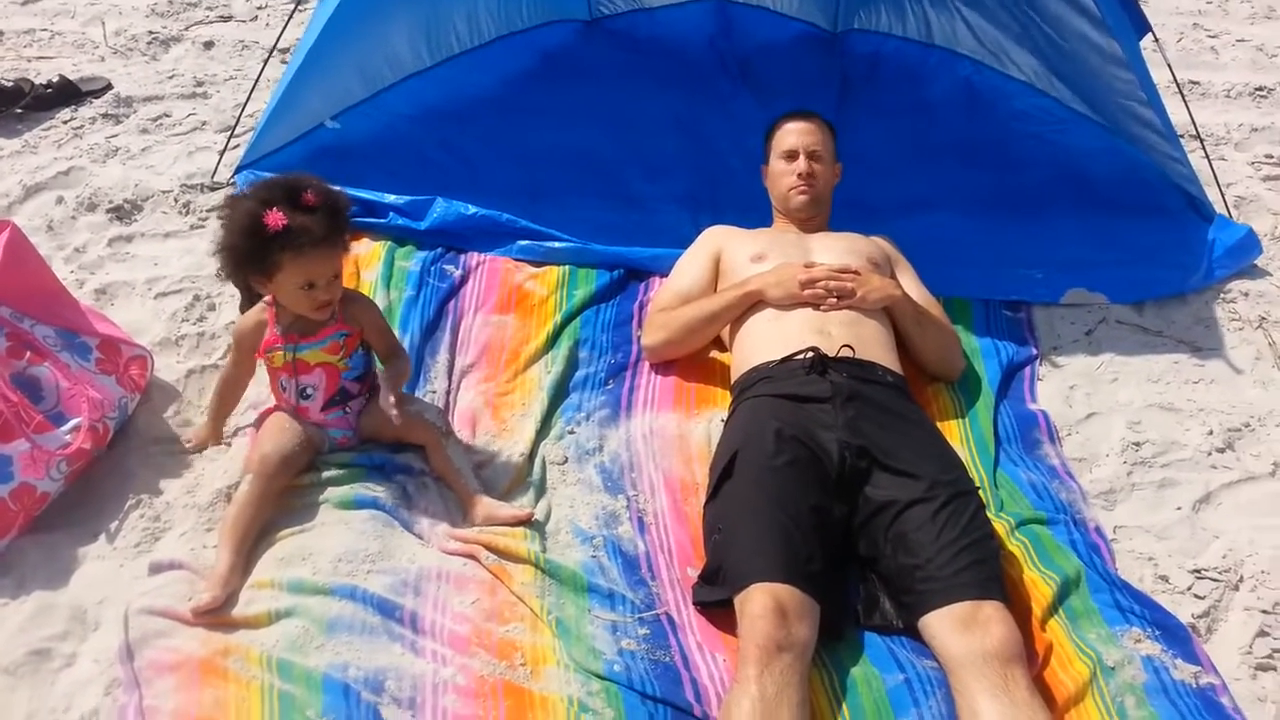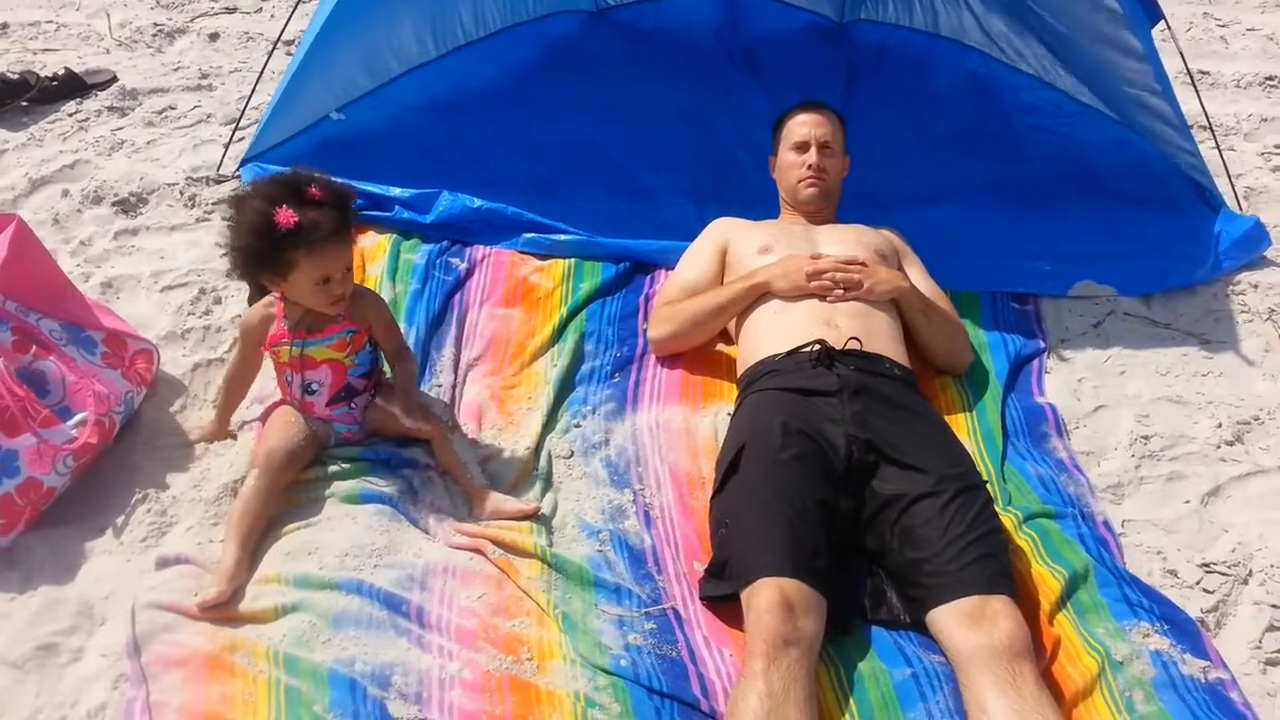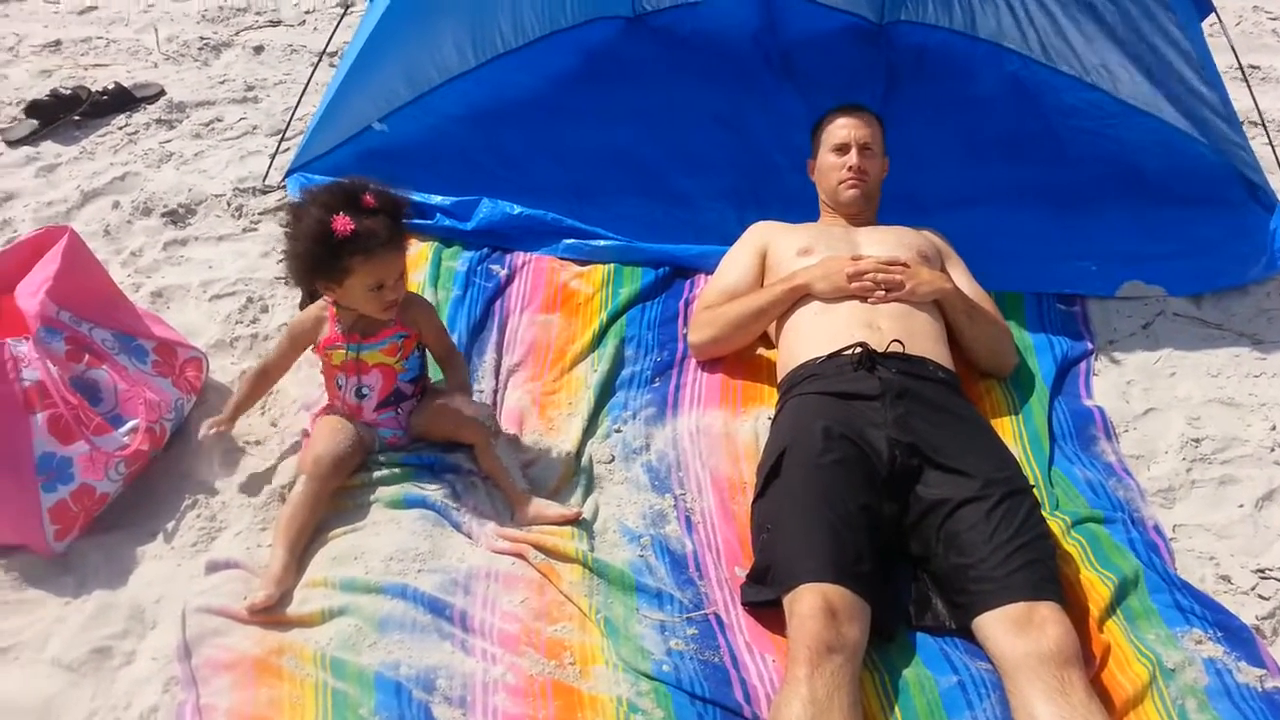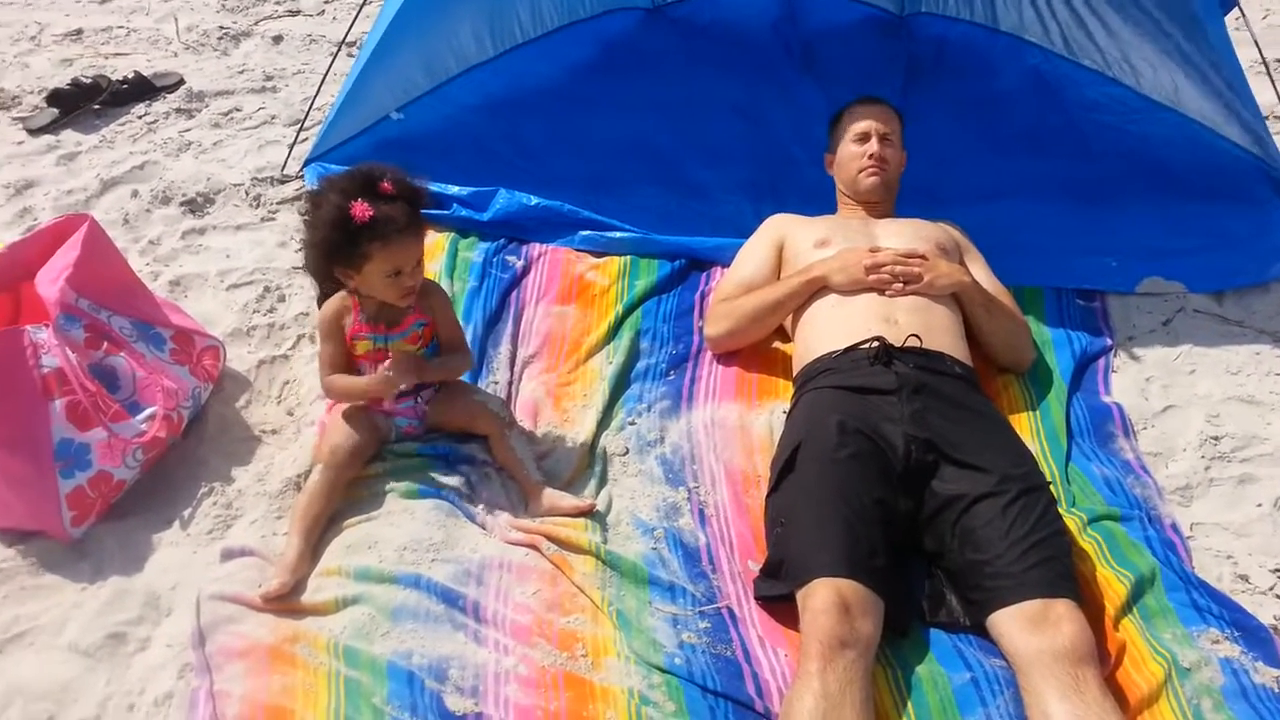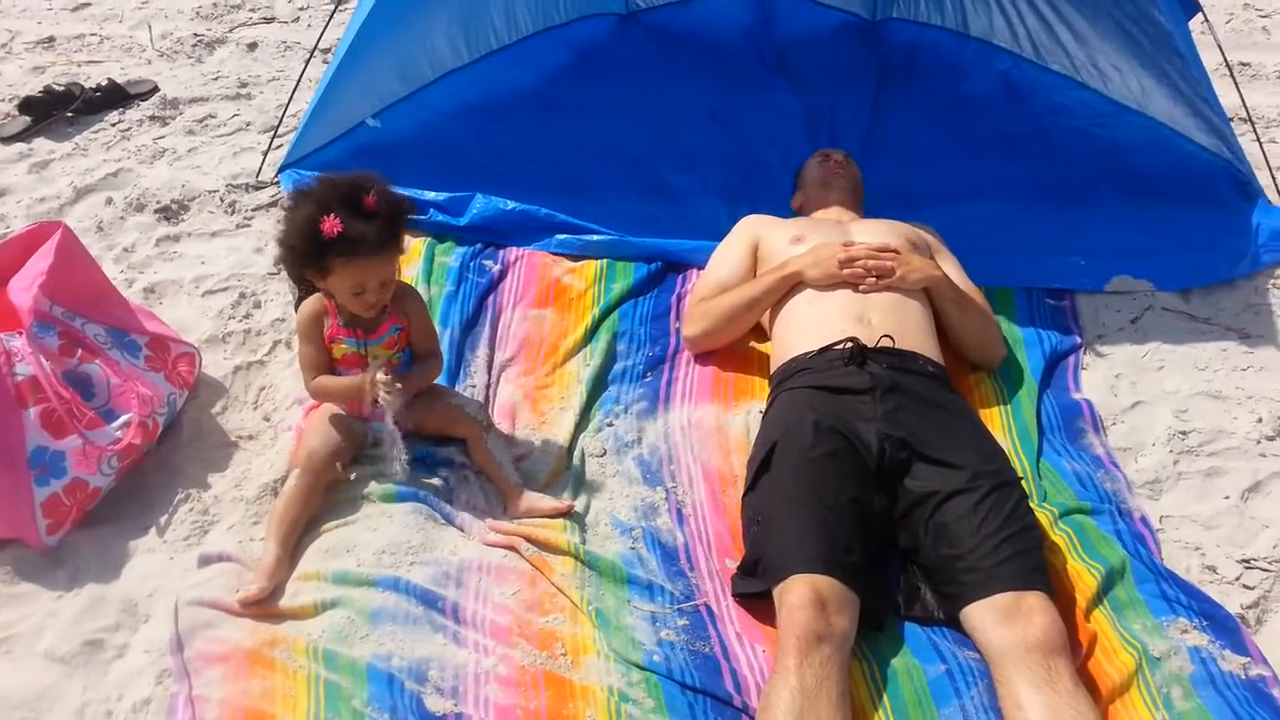
dt=0.4s
person 1, frame 1
left shoulder: (877, 248)
right shoulder: (725, 240)
left elbow: (950, 361)
right elbow: (656, 337)
left wrist: (893, 297)
right wrist: (759, 288)
left hip: (890, 413)
right hip: (777, 410)
left knee: (990, 642)
right knee: (772, 634)
person 1, frame 2
left shoulder: (885, 240)
right shoulder: (731, 231)
left elbow: (957, 353)
right elbow: (662, 330)
left wrist: (900, 288)
right wrist: (766, 280)
left hip: (897, 406)
right hip: (783, 401)
left knee: (997, 636)
right knee: (778, 627)
person 1, frame 3
left shoulder: (927, 242)
right shoulder: (771, 236)
left elbow: (1002, 357)
right elbow: (702, 334)
left wrist: (941, 290)
right wrist: (805, 283)
left hip: (939, 409)
right hip: (825, 406)
left knee: (1046, 643)
right knee: (822, 635)
person 1, frame 4
left shoulder: (945, 234)
right shoulder: (787, 227)
left elbow: (1020, 351)
right elbow: (718, 327)
left wrist: (961, 282)
right wrist: (823, 275)
left hip: (957, 404)
right hip: (840, 400)
left knee: (1061, 641)
right knee: (834, 629)
person 1, frame 5
left shoulder: (916, 236)
right shoulder: (762, 229)
left elbow: (990, 349)
right elbow: (696, 328)
left wrist: (933, 279)
right wrist: (797, 271)
left hip: (929, 401)
right hip: (816, 398)
left knee: (1033, 632)
right knee: (811, 625)
person 2, frame 1
left shoulder: (357, 309)
right shoulder: (255, 326)
left elbow: (395, 355)
right elbow: (233, 379)
left wrist: (391, 384)
right wrist: (211, 429)
left hip: (364, 407)
right hip: (300, 421)
left knee: (431, 427)
right knee: (262, 468)
left ankle: (475, 501)
right ankle: (227, 567)
person 2, frame 2
left shoulder: (365, 305)
right shoulder: (262, 320)
left elbow: (400, 354)
right elbow: (240, 372)
left wrist: (404, 398)
right wrist: (219, 423)
left hip: (370, 402)
right hip: (304, 415)
left knee: (437, 421)
right knee: (268, 462)
left ankle: (481, 496)
right ankle: (233, 560)
person 2, frame 3
left shoulder: (415, 311)
right shoulder: (314, 322)
left elbow: (450, 354)
right elbow: (269, 369)
left wrist: (461, 392)
right wrist: (230, 416)
left hip: (416, 406)
right hip: (352, 420)
left knee: (482, 425)
right knee: (316, 470)
left ankle: (521, 501)
right ankle: (280, 565)
person 2, frame 4
left shoulder: (431, 297)
right shoulder: (336, 313)
left elbow: (460, 356)
right elbow: (331, 382)
left wrist: (421, 370)
right wrist: (377, 383)
left hip: (430, 397)
right hip: (366, 408)
left knee: (497, 417)
right knee: (332, 460)
left ankle: (537, 492)
right ankle: (296, 553)
person 2, frame 5
left shoulder: (407, 301)
right shoulder: (314, 314)
left elbow: (432, 361)
right elbow: (316, 383)
left wrist: (403, 382)
right wrist: (366, 383)
left hip: (408, 399)
right hip: (344, 410)
left knee: (475, 418)
right knee: (309, 464)
left ankle: (516, 495)
right ankle: (274, 557)
